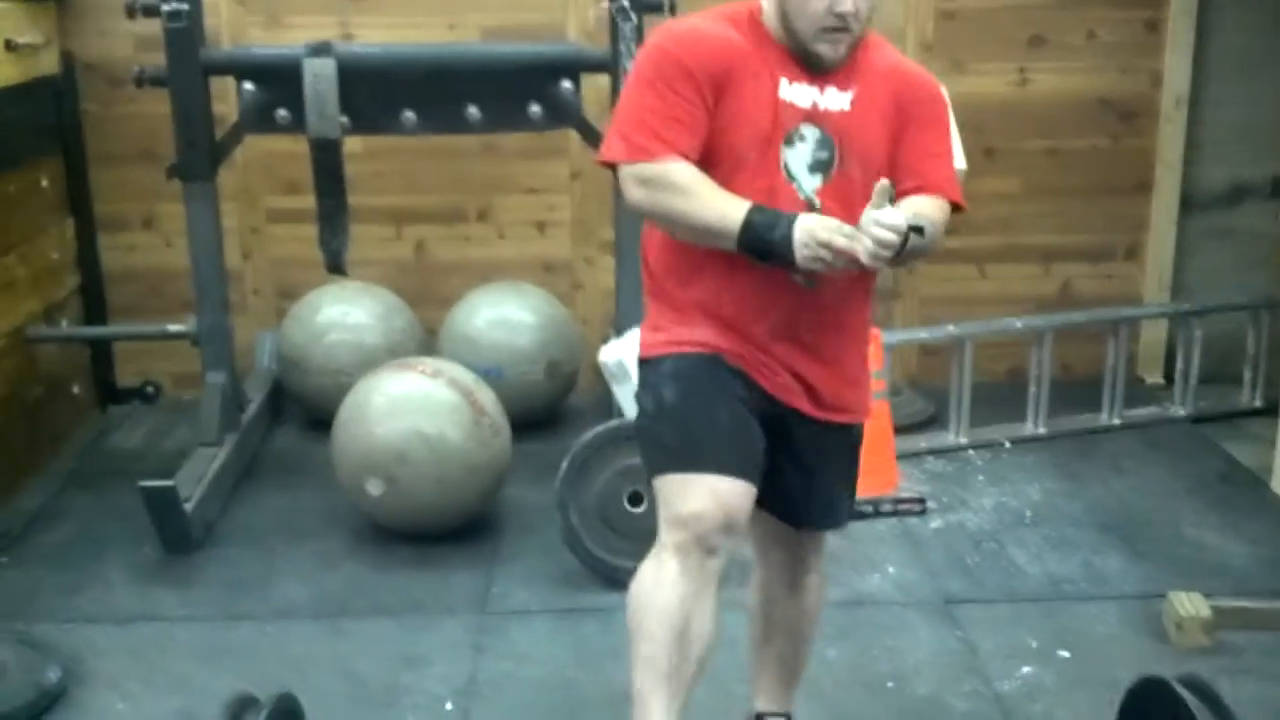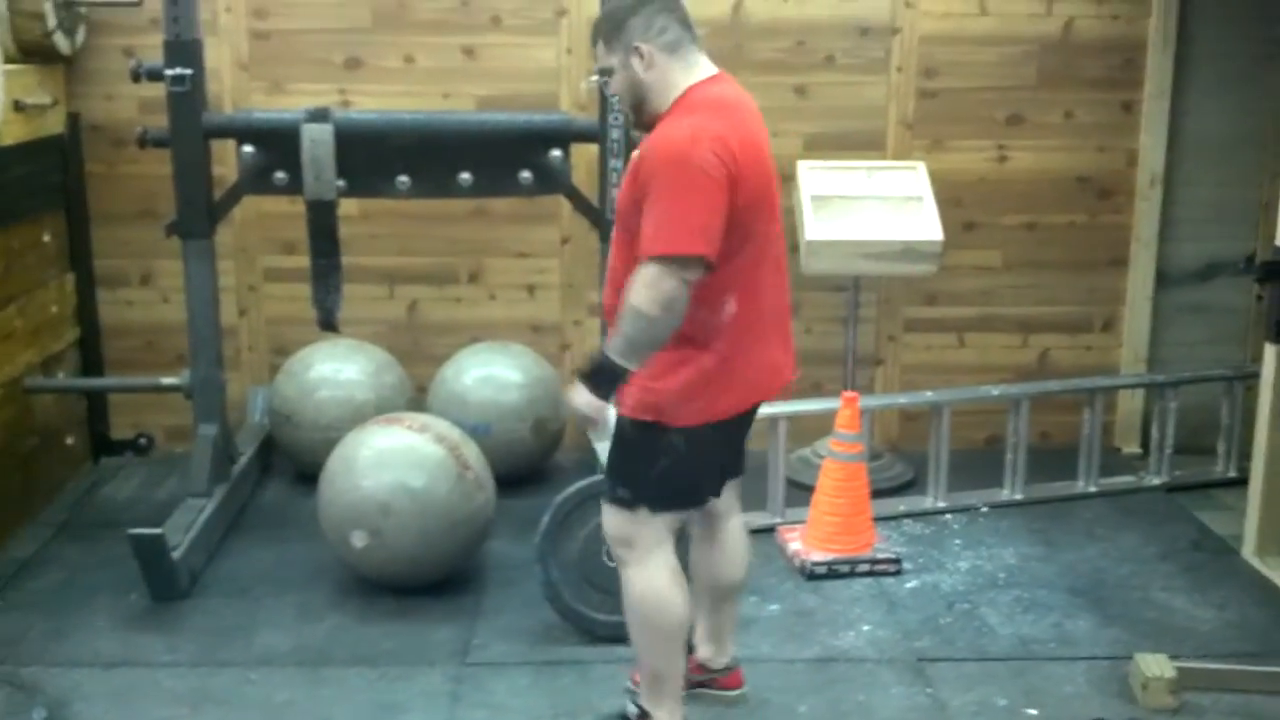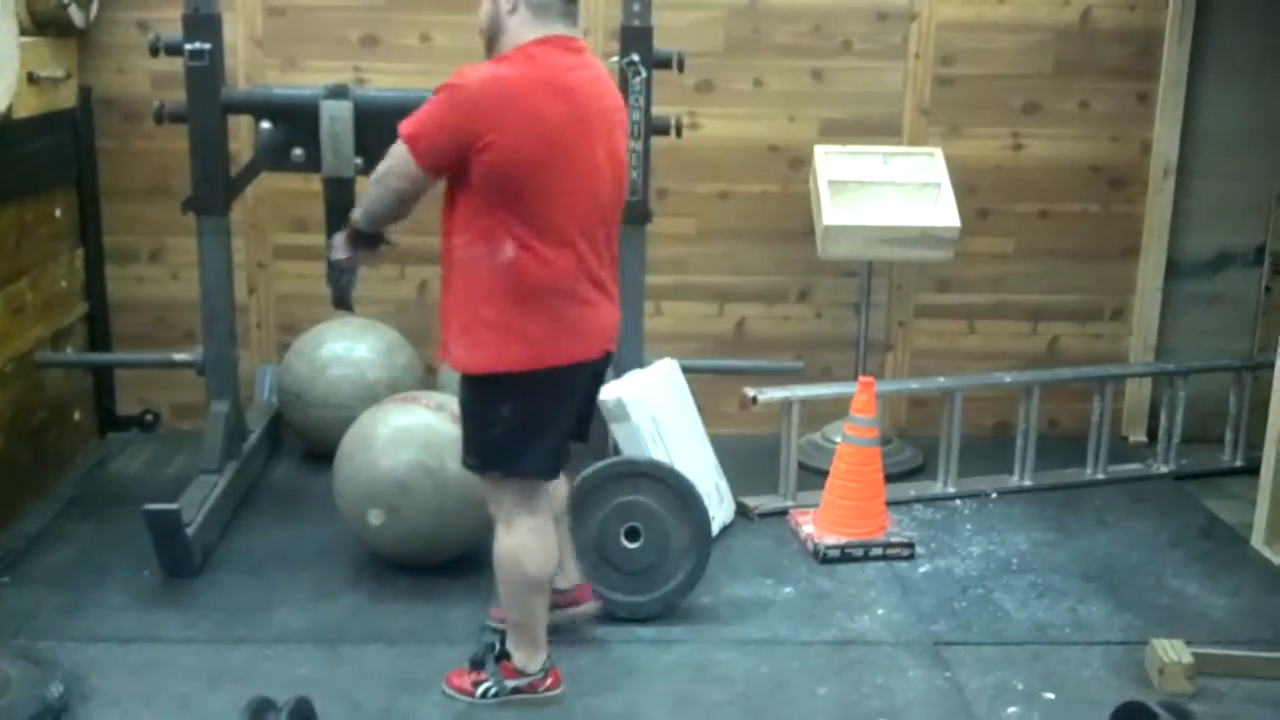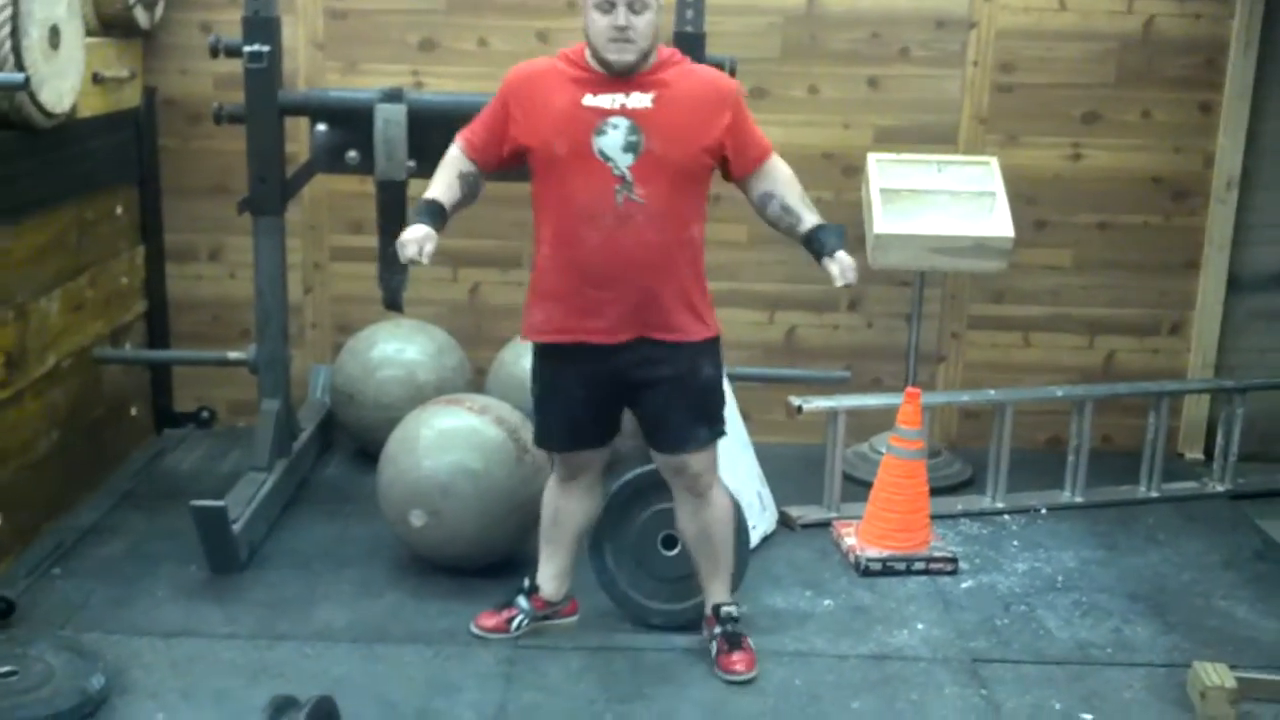
dt=1s
person 1, frame 1
left shoulder: (908, 88)
left elbow: (933, 213)
right elbow: (647, 179)
left wrist: (900, 233)
right wrist: (779, 235)
left hip: (824, 373)
right hip: (703, 343)
left knee: (794, 552)
right knee: (699, 525)
person 1, frame 2
left shoulder: (688, 140)
right shoulder: (723, 108)
left elbow: (669, 276)
left wrist: (604, 374)
left hip: (692, 377)
right hip: (738, 361)
left knee: (634, 533)
right knee: (708, 507)
right ankle: (710, 658)
person 1, frame 3
left shoulder: (484, 89)
right shoulder: (592, 82)
left elbow: (398, 174)
left wrist: (359, 232)
left hip: (520, 336)
right hip: (579, 325)
left knee: (516, 496)
right knee: (534, 474)
left ankle: (526, 663)
right ankle: (563, 586)
person 1, frame 4
left shoulder: (710, 92)
right shoulder: (531, 85)
left elbow: (763, 172)
right elbow: (469, 157)
left wrist: (821, 238)
right wrist: (429, 216)
left hip: (677, 331)
right hip: (569, 330)
left knee: (694, 474)
right knee: (572, 468)
left ankle: (722, 613)
right ankle: (548, 594)
